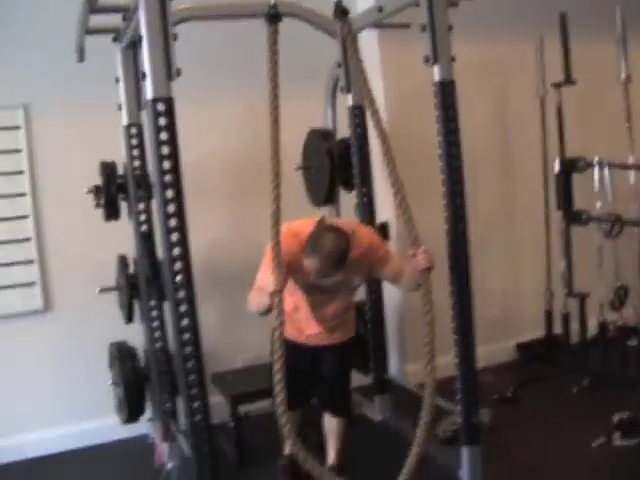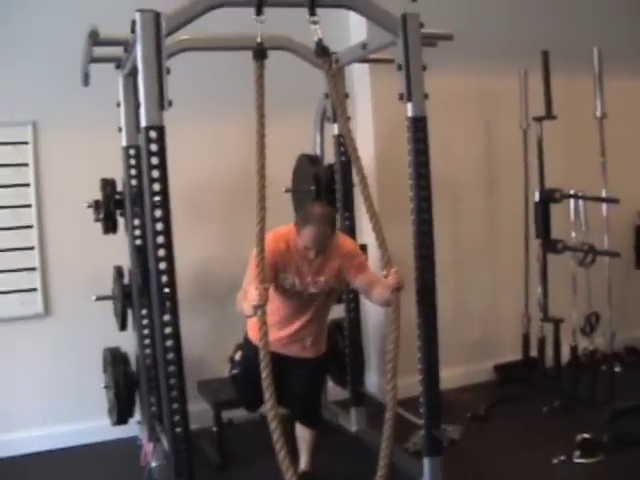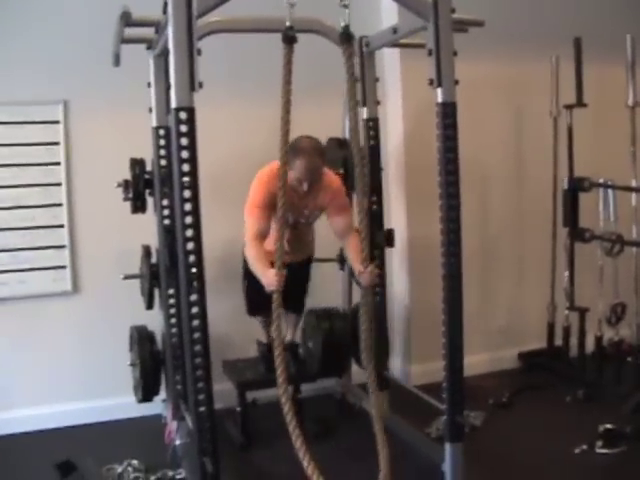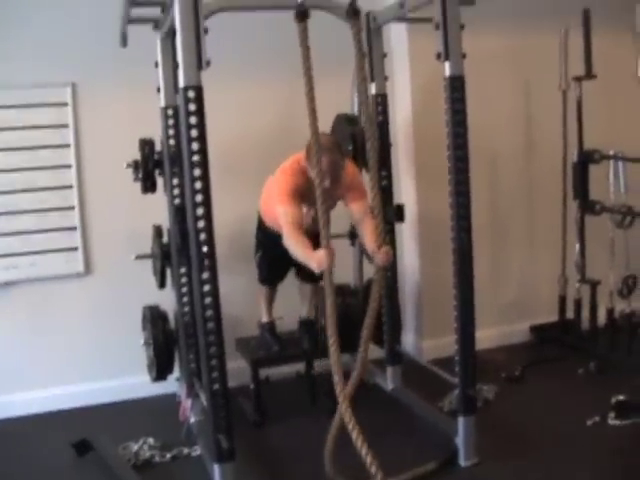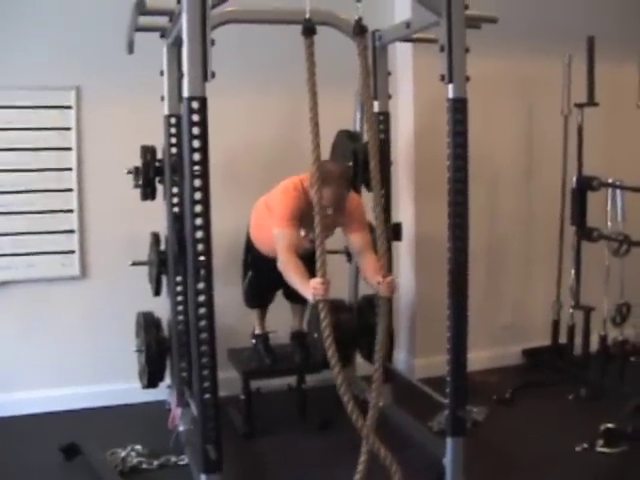
dt=1s
person 1, frame 1
left shoulder: (366, 242)
right shoulder: (287, 240)
left elbow: (402, 277)
right elbow: (254, 304)
left wrist: (418, 268)
right wrist: (268, 295)
left hip: (337, 332)
right hip: (293, 329)
left knee: (336, 399)
right knee: (290, 396)
right ankle: (289, 455)
person 1, frame 2
left shoulder: (345, 250)
right shoulder: (274, 243)
left elbow: (373, 289)
right elbow: (243, 298)
left wrist: (389, 288)
right wrist: (250, 304)
left hip: (308, 347)
right hip: (263, 340)
left knee: (306, 410)
right knee: (249, 395)
right ankle: (243, 359)
person 1, frame 3
left shoulder: (332, 185)
right shoulder: (267, 181)
left elbow: (346, 233)
right elbow: (253, 239)
left wrist: (360, 268)
right wrist: (265, 276)
left hip: (300, 252)
right hip: (265, 251)
left knee: (295, 301)
right knee: (261, 302)
left ankle: (290, 343)
right ankle: (267, 341)
person 1, frame 4
left shoulder: (350, 175)
right shoulder: (289, 174)
left elbow: (363, 218)
right elbow: (290, 232)
left wrist: (376, 251)
right wrist: (312, 258)
left hip: (315, 222)
right hip: (276, 223)
left knee: (312, 272)
right knee: (270, 273)
left ankle: (307, 319)
right ankle: (266, 322)
person 1, frame 5
left shoulder: (352, 204)
right shoulder: (289, 195)
left elbow: (363, 251)
right elbow: (285, 255)
left wrist: (378, 280)
right wrist: (307, 289)
left hip: (305, 245)
right hip: (265, 243)
left knee: (300, 290)
right knee: (259, 293)
left ankle: (298, 332)
right ankle: (259, 333)
